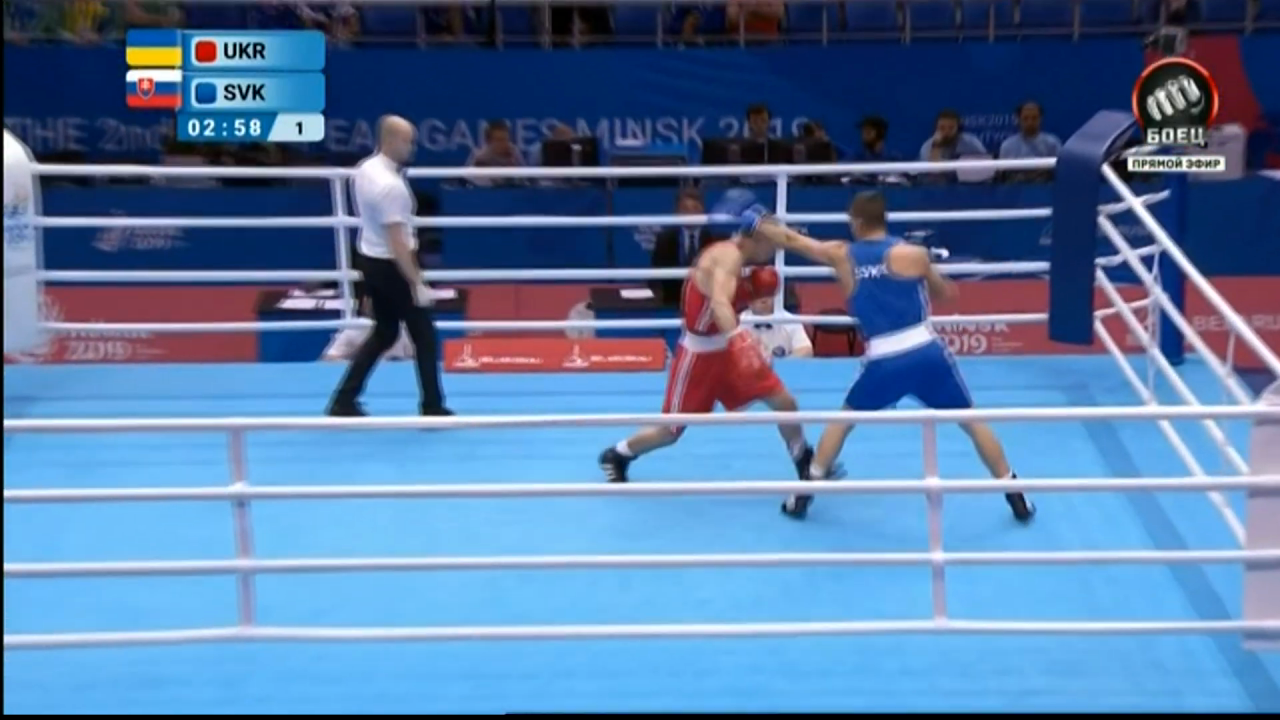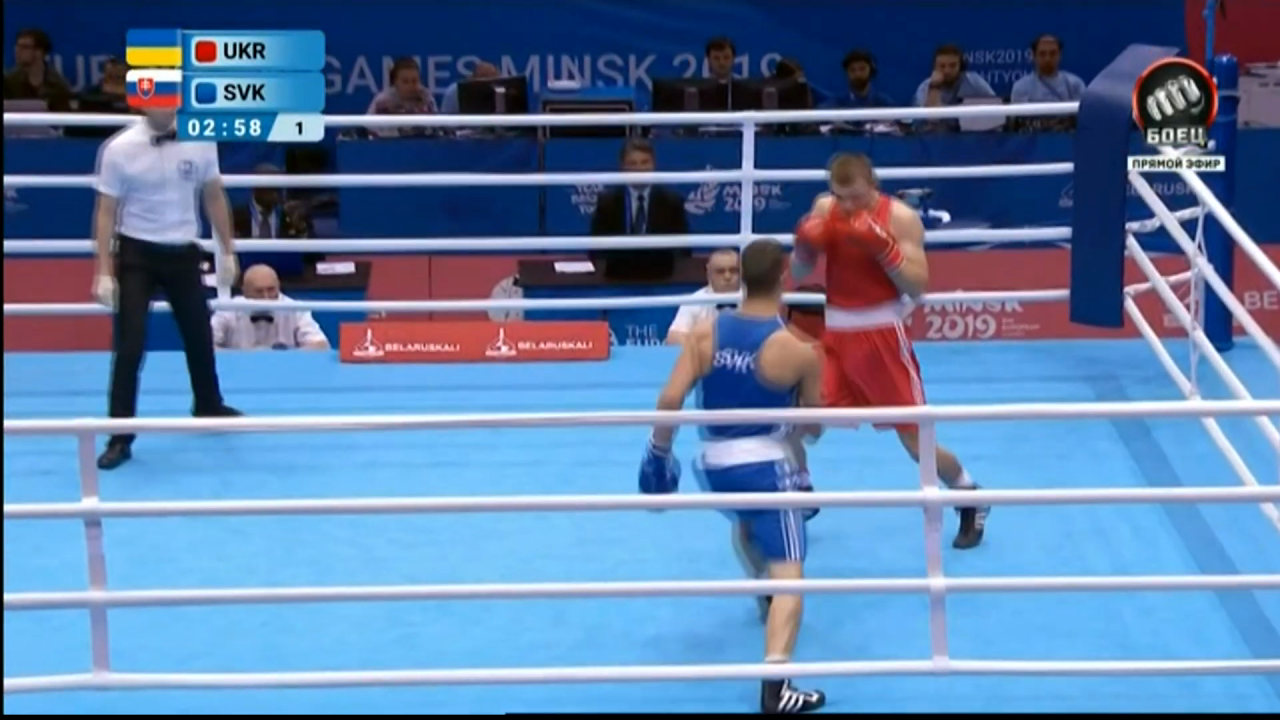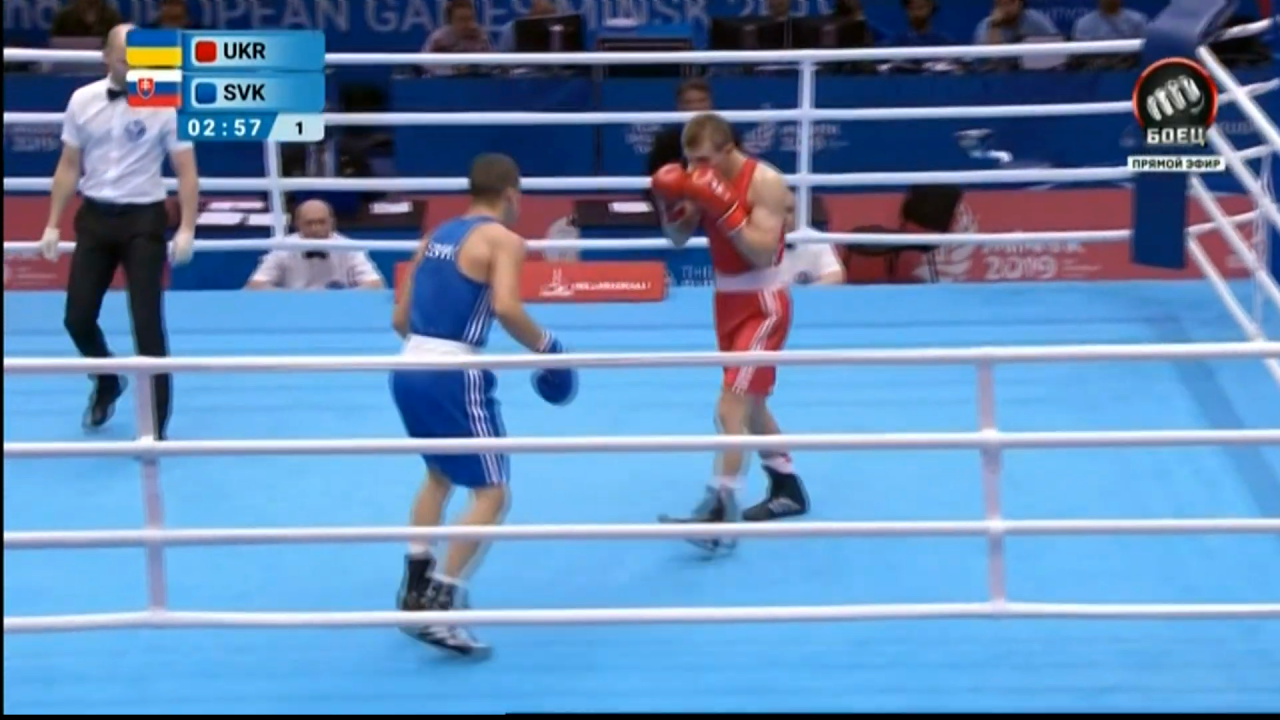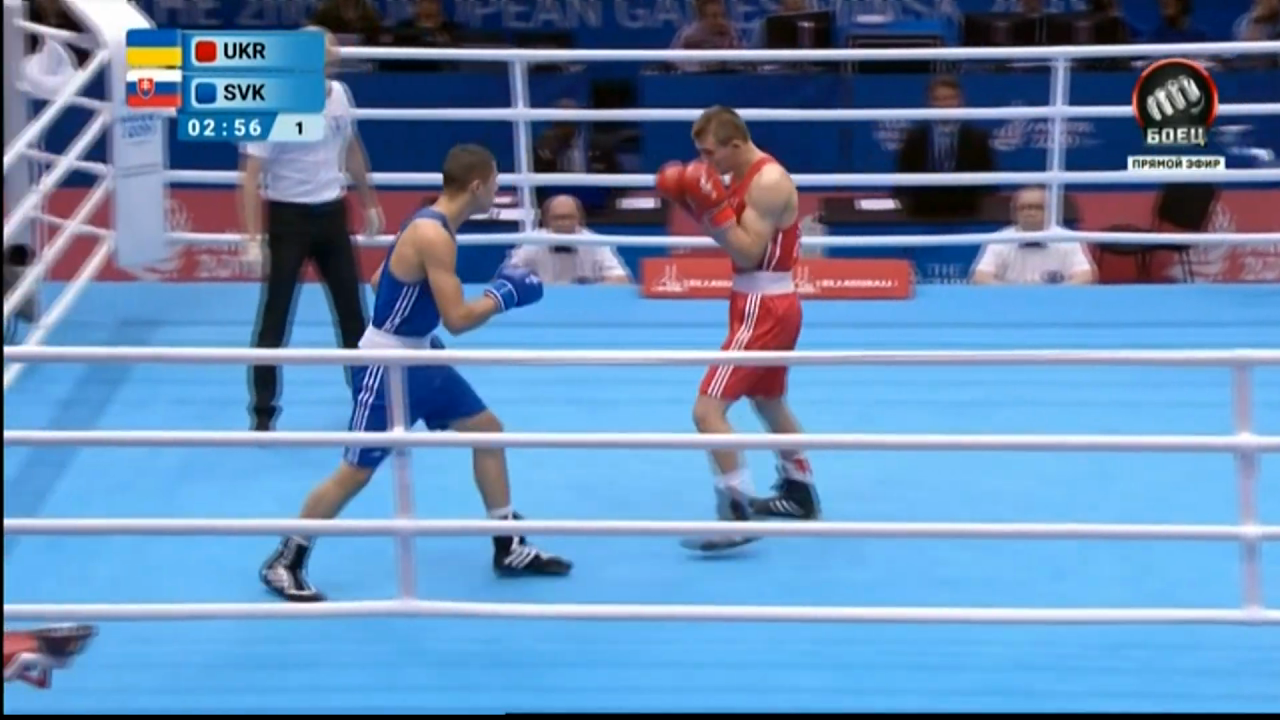
dt=0.7s
person 1, frame 1
left shoulder: (845, 255)
right shoulder: (914, 253)
right elbow: (947, 292)
left hip: (881, 362)
right hip: (922, 355)
left knee: (843, 420)
right knee: (974, 425)
left ankle: (803, 495)
right ankle: (1015, 497)
person 1, frame 2
left shoulder: (707, 331)
right shoulder: (796, 350)
left elbow: (670, 398)
left wrist: (658, 451)
left hip: (714, 468)
right hip: (762, 469)
left knee: (745, 519)
right knee: (788, 576)
left ankle: (764, 592)
right ankle: (776, 685)
person 1, frame 3
left shoulder: (436, 237)
right shoulder: (502, 240)
left elbow: (401, 319)
right elbow: (506, 307)
right wrist: (549, 348)
left hip: (409, 374)
right hip: (453, 379)
left knee: (441, 476)
right knee: (492, 495)
left ankle: (418, 589)
right ankle: (436, 604)
person 1, frame 4
left shoulder: (432, 224)
right shoulder: (433, 237)
left elbow: (380, 282)
right elbow: (457, 317)
right wrist: (503, 294)
left hip: (415, 354)
right hip: (386, 363)
left knee: (489, 432)
right knee: (356, 474)
left ankle: (508, 548)
right ankle: (286, 560)
person 2, frame 1
left shoulder: (733, 253)
right shoulder: (724, 257)
right elbow: (720, 302)
left wrist: (749, 288)
right wrist: (738, 342)
left hip: (725, 343)
right hip: (701, 354)
left knee: (785, 404)
right knee: (670, 431)
left ankle: (806, 464)
right ankle: (616, 456)
person 2, frame 2
left shoulder: (901, 217)
right shoulder: (824, 208)
left elbow: (916, 286)
right elbow: (799, 274)
left wrist: (883, 246)
right wrist: (805, 247)
left hip: (884, 338)
right hip: (836, 338)
left knee: (917, 443)
left ankle: (970, 503)
person 2, frame 3
left shoulder: (766, 182)
right shoulder: (704, 178)
left elbow: (763, 251)
right elbow: (678, 237)
left wrist: (725, 207)
right wrist: (671, 204)
left hip: (762, 306)
right hip: (730, 302)
left knee: (733, 408)
right knee: (750, 409)
left ankle: (719, 515)
right ankle: (787, 491)
person 2, frame 4
left shoulder: (768, 182)
right shoulder: (747, 176)
left elbow: (748, 254)
right elbow: (729, 233)
left wrist: (713, 207)
right wrist: (694, 203)
left hip: (765, 309)
right hip: (762, 304)
left knee: (707, 410)
right knee: (769, 402)
left ankle: (739, 510)
right ankle: (800, 493)
person 3, frame 1
left shoulder: (367, 168)
right shoulder: (388, 183)
right elbow: (397, 241)
right wrist: (417, 282)
left hip: (373, 259)
right hip: (389, 264)
left knee: (384, 333)
right knee: (423, 334)
left ankle: (345, 400)
right ankle: (433, 408)
person 3, frame 2
left shoulder: (200, 142)
right shoulder: (120, 149)
left elbow: (214, 197)
right elbow: (106, 212)
left wrist: (227, 251)
right wrist: (104, 272)
left hip: (183, 254)
right hip: (137, 255)
left knee: (199, 339)
right knee: (129, 348)
left ankle: (209, 406)
right ankle: (120, 435)
person 3, frame 3
left shoulder: (166, 107)
right shoulder: (82, 100)
left elbow: (187, 169)
right elbow: (69, 165)
left wrist: (187, 227)
right wrist: (53, 223)
left hip: (144, 219)
right hip: (94, 217)
left knee: (147, 324)
right knee: (77, 318)
left ankle: (156, 423)
right ankle: (107, 383)
person 3, frame 4
left shoulder: (340, 94)
left elbow: (352, 151)
right elbow: (252, 177)
left wrist: (370, 204)
right wrist: (253, 239)
left hip: (331, 212)
right hip: (288, 217)
left knee: (351, 310)
right knee: (275, 317)
right ankle: (263, 410)
